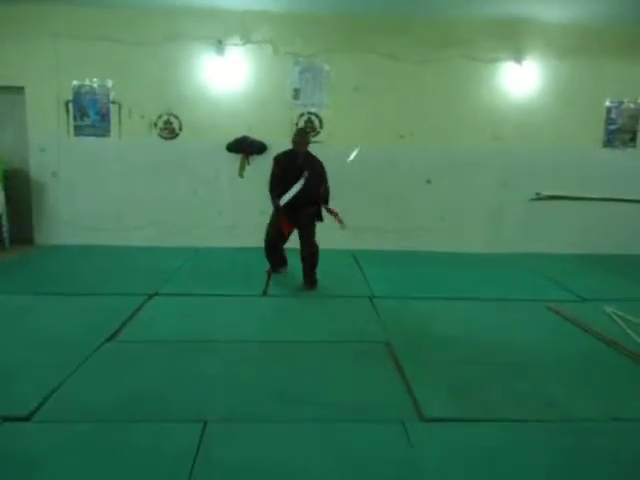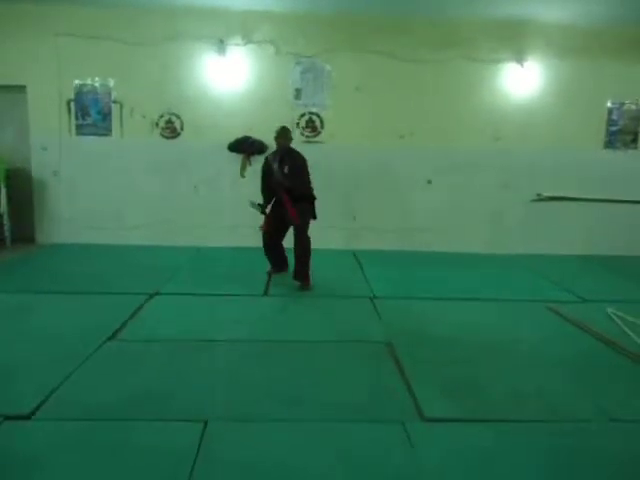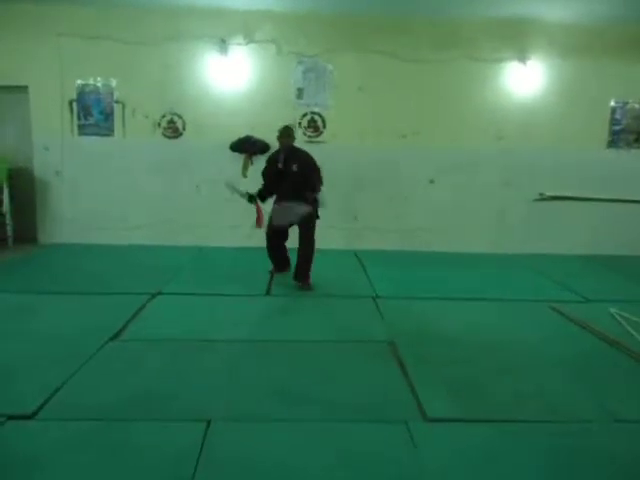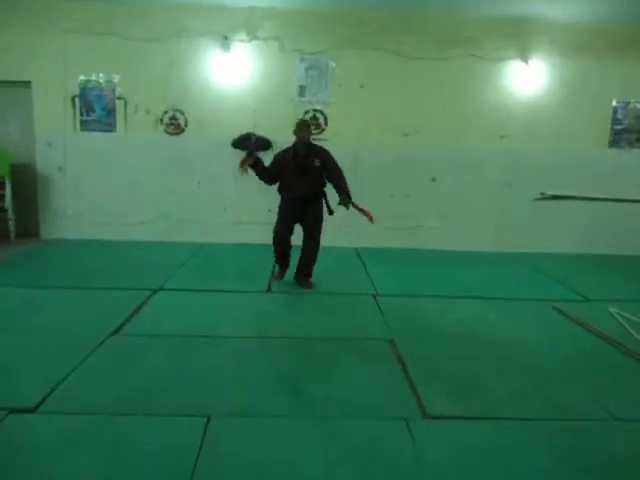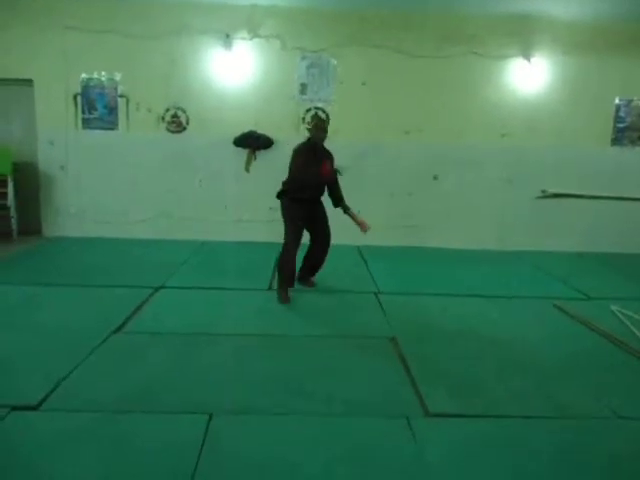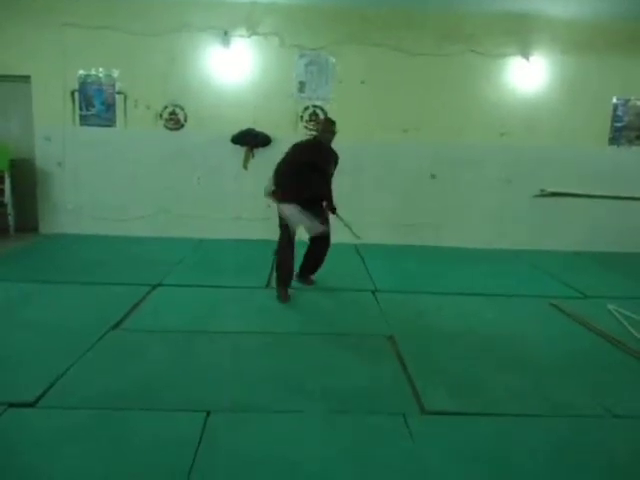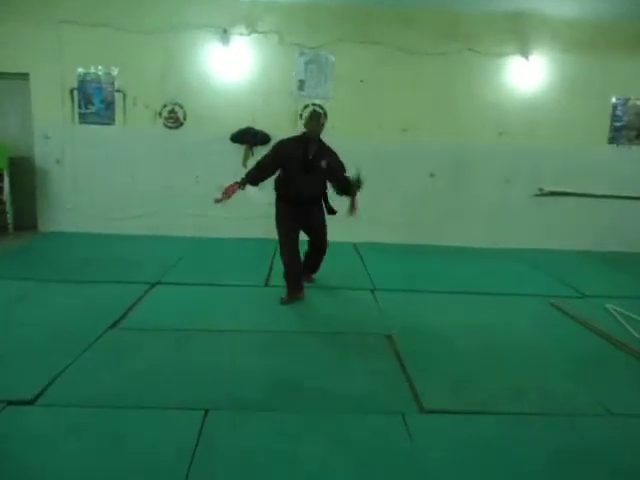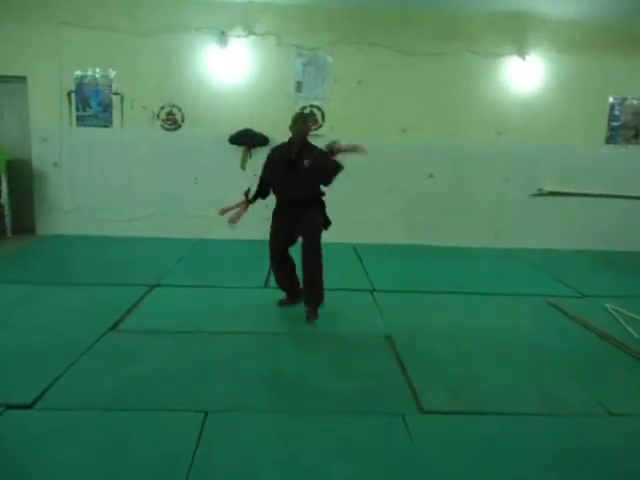
dt=0.3s
person 1, frame 1
left shoulder: (315, 164)
right shoulder: (281, 159)
left elbow: (321, 188)
right elbow: (275, 184)
left wrist: (323, 199)
right wrist: (277, 201)
left hip: (305, 208)
right hip: (285, 206)
left knee: (308, 243)
right knee: (272, 239)
left ankle: (310, 278)
right ankle: (278, 264)
person 1, frame 2
left shoulder: (297, 159)
right shoulder: (270, 159)
left elbow: (302, 184)
right elbow: (267, 184)
left wrist: (285, 183)
right wrist: (266, 203)
left hip: (300, 204)
right hip: (280, 204)
left knee: (301, 238)
right knee: (269, 236)
left ankle: (303, 277)
right ankle: (280, 265)
person 1, frame 3
left shoulder: (304, 157)
right shoulder: (273, 159)
left elbow: (315, 178)
right elbow: (270, 183)
left wrist: (310, 196)
right wrist: (259, 195)
left hip: (304, 205)
right hip: (282, 204)
left knee: (307, 240)
right knee: (273, 237)
left ankle: (303, 276)
right ankle: (281, 265)
person 1, frame 4
left shoulder: (321, 154)
right shoulder: (285, 155)
left elbow: (335, 174)
right elbow: (270, 177)
left wrist: (344, 194)
right wrist: (256, 164)
left hip: (313, 204)
right hip: (290, 202)
left knee: (312, 241)
right knee: (280, 235)
left ankle: (303, 276)
right ankle: (282, 265)
person 1, frame 5
left shoulder: (325, 154)
right shoulder: (301, 151)
left elbow: (331, 181)
right elbow: (301, 176)
left wrist: (341, 203)
right wrist: (323, 173)
left hip: (313, 202)
right hip: (294, 201)
left knee: (322, 239)
right knee: (292, 241)
left ankle: (305, 275)
right ankle: (283, 285)
person 1, frame 6
left shoulder: (332, 156)
right shoulder: (301, 149)
right elbow: (282, 171)
left wrist: (328, 202)
right wrist: (279, 192)
left hip: (314, 203)
right hip: (292, 201)
left knee: (323, 240)
right knee: (287, 240)
left ankle: (305, 274)
right ankle: (283, 285)
person 1, frame 7
left shoulder: (328, 154)
right shoulder: (286, 146)
left elbow: (340, 180)
right elbow: (264, 167)
left wrist: (351, 188)
right wrist: (242, 183)
left hip: (313, 205)
right hip: (288, 203)
left knee: (319, 244)
right knee: (288, 246)
left ankle: (308, 270)
right ankle: (295, 289)
person 1, frame 8
left shoulder: (317, 154)
right shoulder: (277, 153)
left elbow: (326, 178)
right elbow: (266, 180)
left wrist: (331, 158)
right wrist: (249, 199)
left hip: (310, 209)
right hip: (284, 209)
left knee: (311, 253)
right knee: (277, 252)
left ankle: (312, 304)
right ankle: (293, 293)
